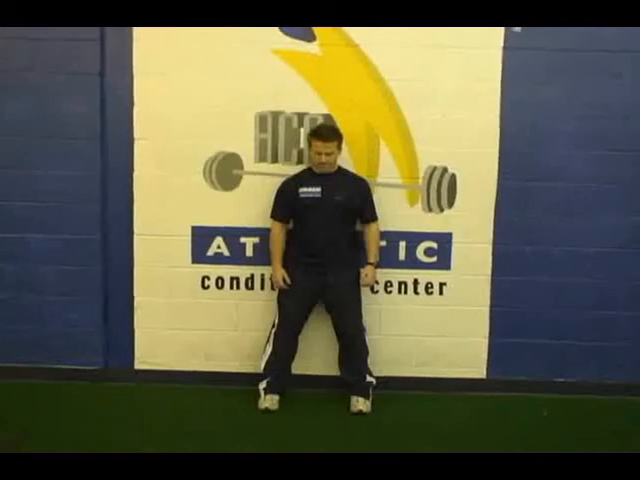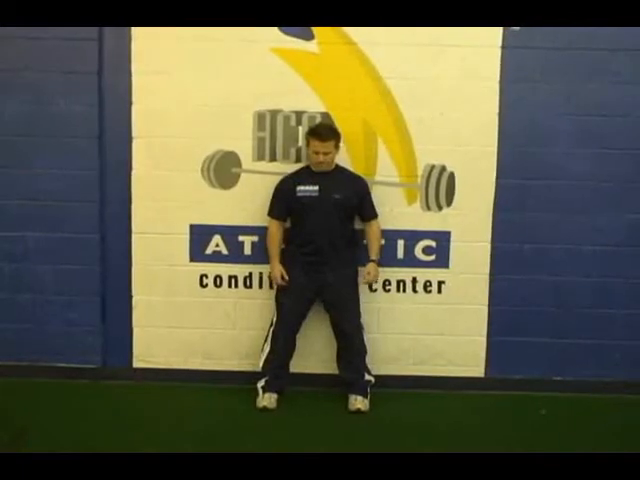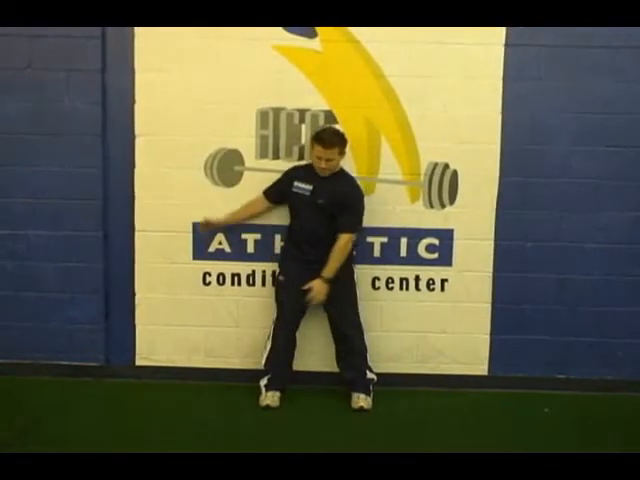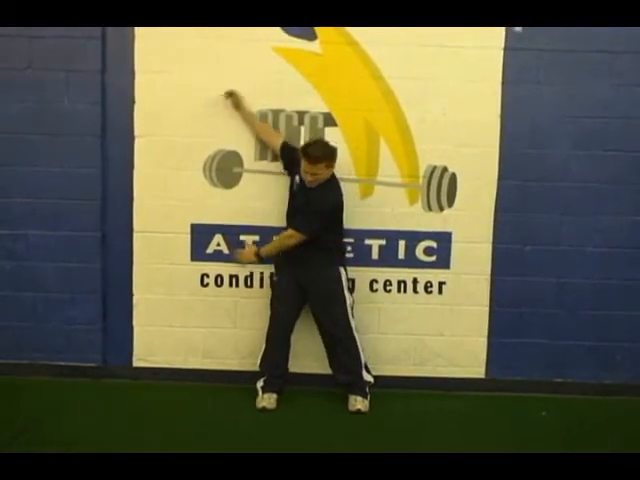
dt=0.7s
person 1, frame 1
left shoulder: (356, 186)
right shoulder: (293, 185)
left elbow: (370, 226)
right elbow: (279, 227)
left wrist: (370, 263)
right wrist: (277, 265)
left hip: (343, 273)
right hip: (299, 272)
left knee: (352, 332)
right knee: (285, 329)
left ankle: (361, 390)
right ankle: (271, 388)
person 1, frame 2
left shoulder: (354, 183)
right shoulder: (290, 183)
left elbow: (371, 223)
right elbow: (276, 224)
left wrist: (373, 260)
right wrist: (275, 262)
left hip: (341, 271)
right hip: (297, 270)
left knee: (349, 330)
right knee: (283, 328)
left ankle: (358, 389)
right ankle: (270, 386)
person 1, frame 3
left shoulder: (350, 191)
right shoulder: (295, 176)
left elbow: (345, 238)
right elbow: (263, 202)
left wrist: (325, 279)
right wrist: (223, 221)
left hip: (334, 270)
right hip: (294, 265)
left knee: (347, 328)
right knee: (284, 326)
left ankle: (361, 386)
right ankle: (273, 385)
person 1, frame 4
left shoulder: (328, 198)
right shoulder: (300, 166)
left elbow: (292, 237)
right elbow: (272, 137)
left wrist: (257, 253)
right wrist: (241, 109)
left hip: (325, 268)
right hip: (291, 264)
left knee: (338, 328)
right knee: (279, 325)
left ankle: (358, 388)
right ankle: (270, 387)
